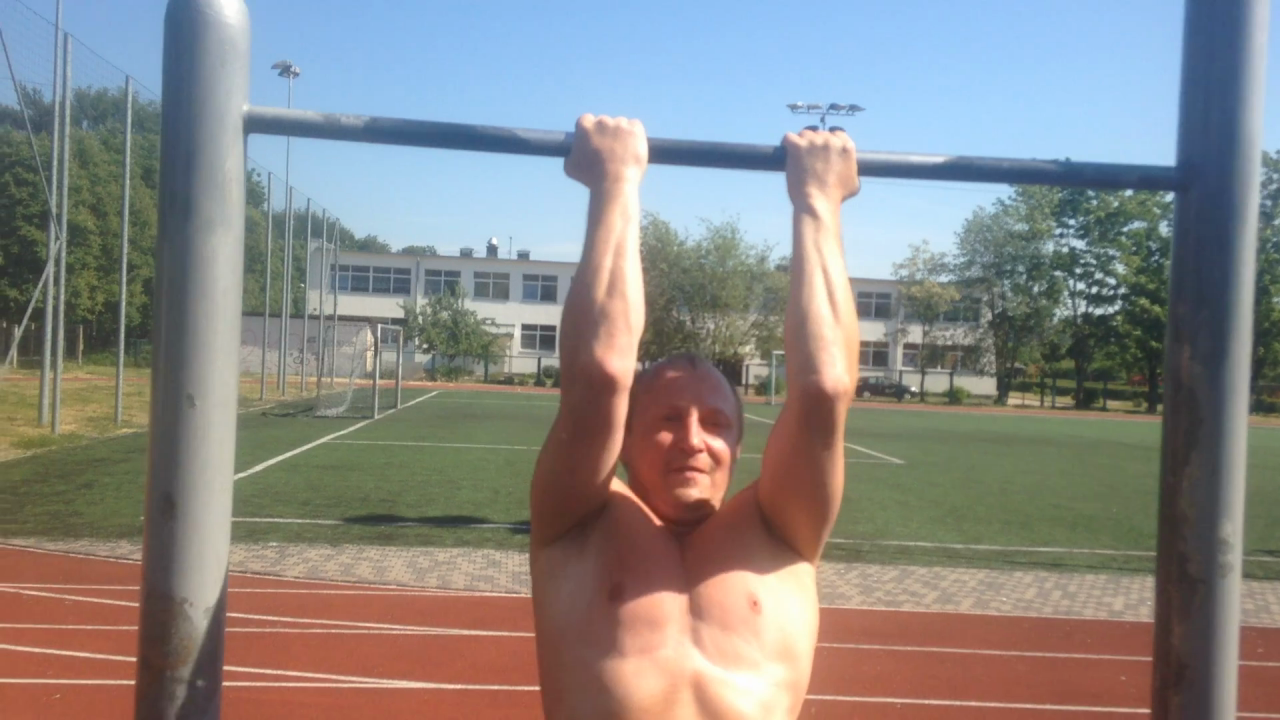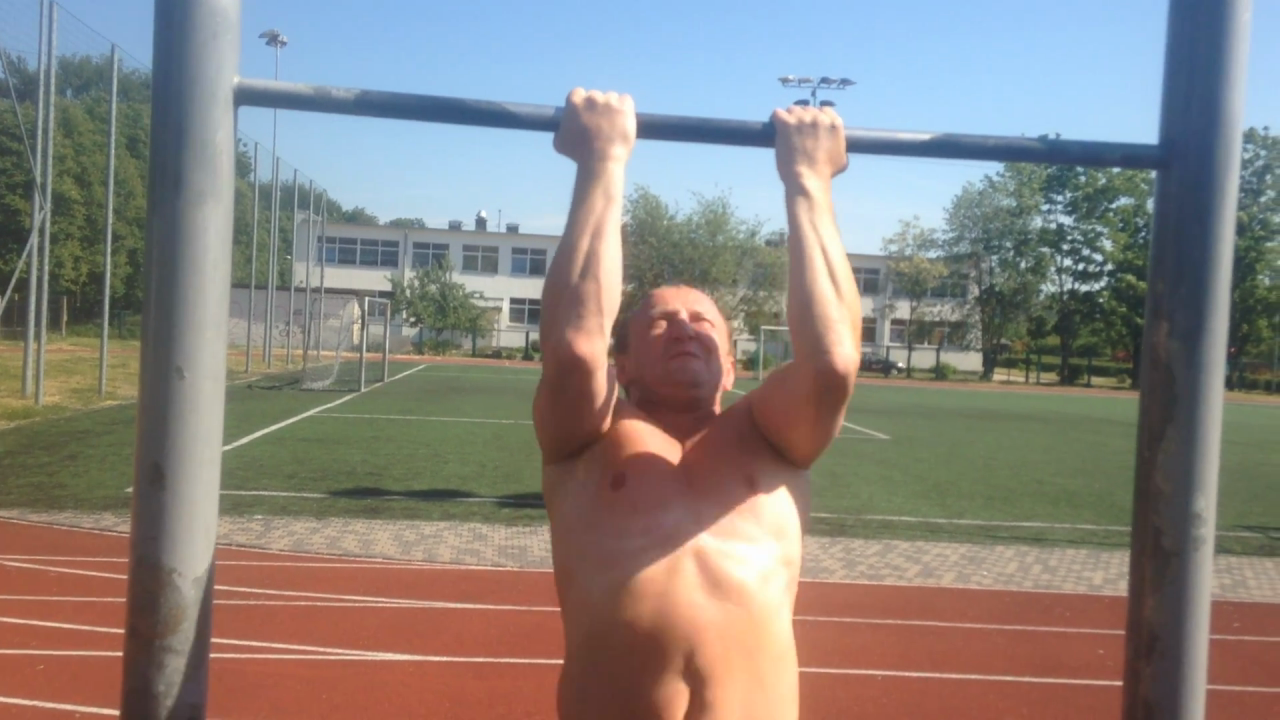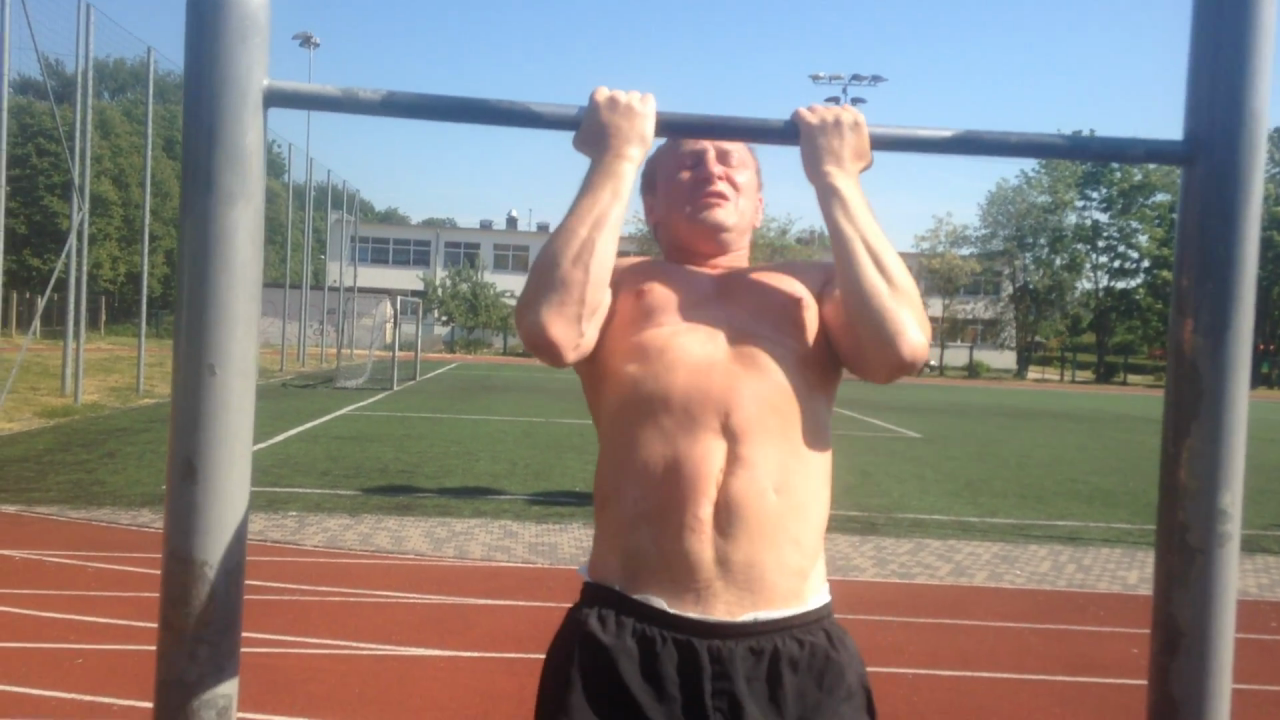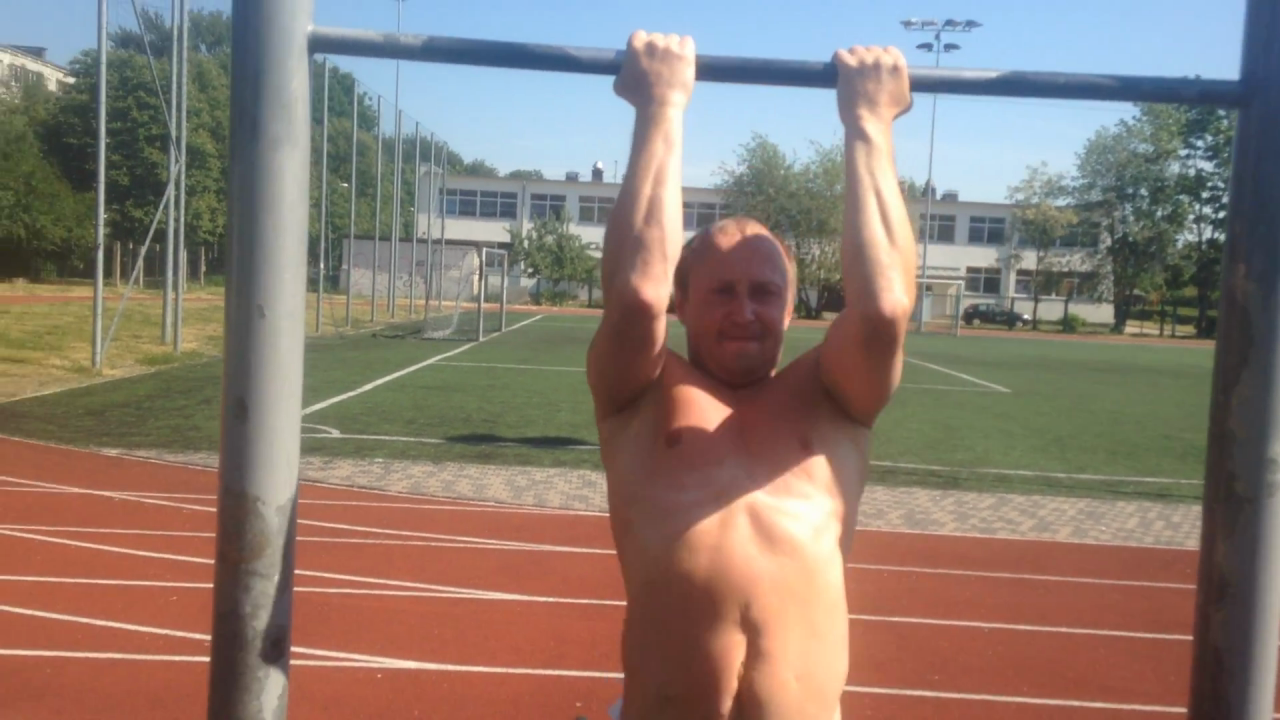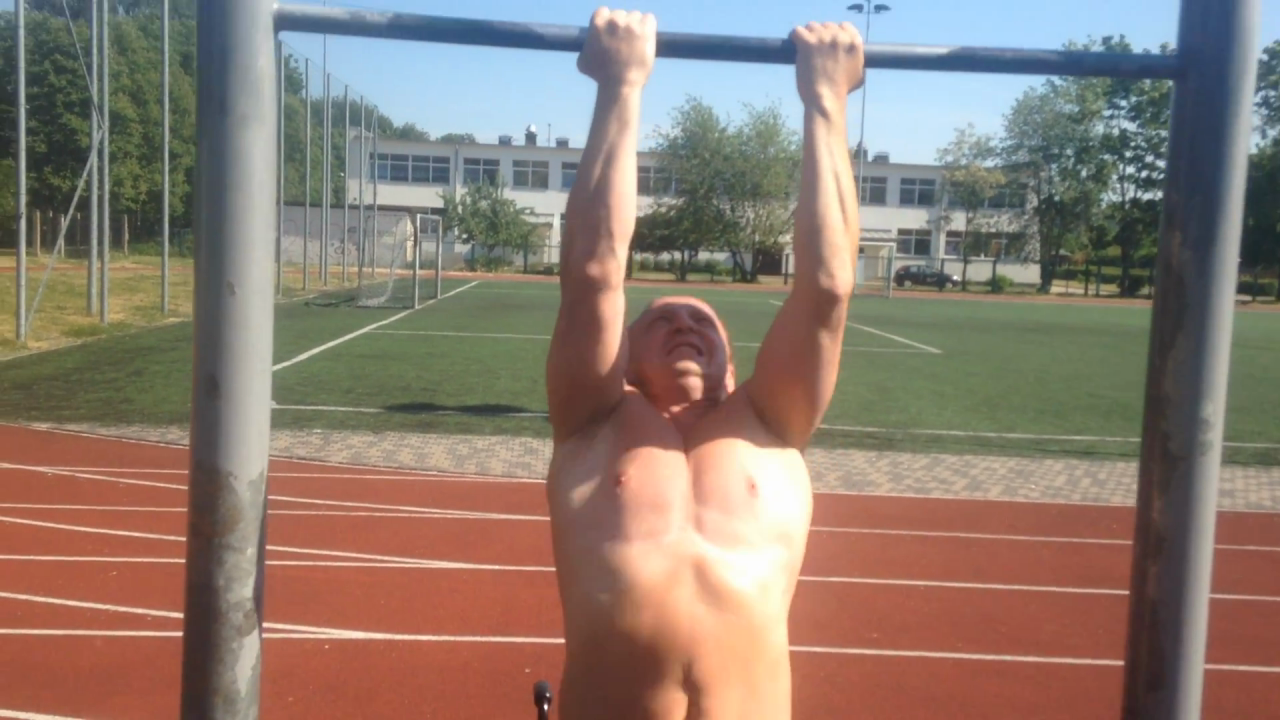
dt=1s
person 1, frame 1
left shoulder: (774, 544)
right shoulder: (582, 533)
left elbow: (824, 386)
right elbow: (601, 373)
left wrist: (818, 200)
right wrist: (617, 183)
person 1, frame 2
left shoulder: (769, 432)
right shoulder: (586, 436)
left elbow: (834, 358)
right elbow: (575, 345)
left wrist: (807, 180)
right wrist: (604, 162)
person 1, frame 3
left shoulder: (812, 287)
right shoulder: (618, 283)
left elbow: (901, 346)
right elbow: (552, 328)
left wrist: (836, 176)
right wrist: (617, 157)
person 1, frame 4
left shoulder: (828, 404)
right shoulder: (644, 402)
left elbow: (885, 305)
right elbow: (639, 292)
left wrist: (869, 123)
right wrist: (662, 106)
person 1, frame 5
left shoulder: (769, 428)
right shoulder: (598, 425)
left elbow: (827, 285)
right elbow: (593, 273)
left wrist: (826, 102)
right wrist: (623, 88)
